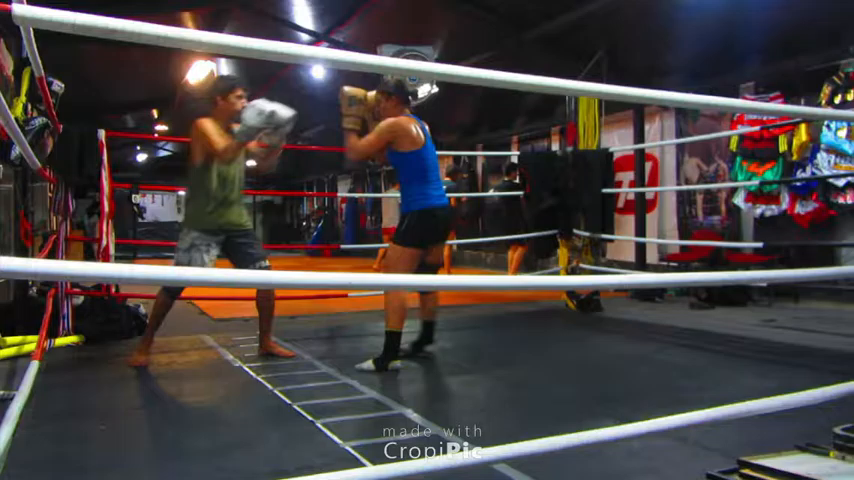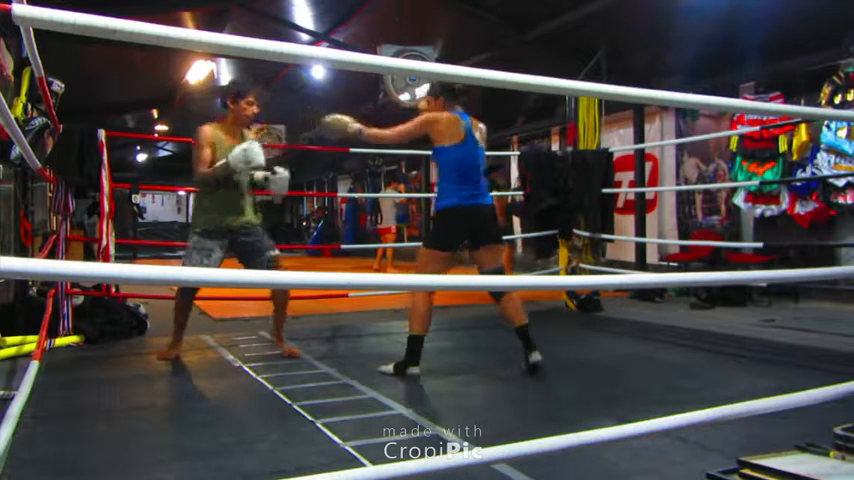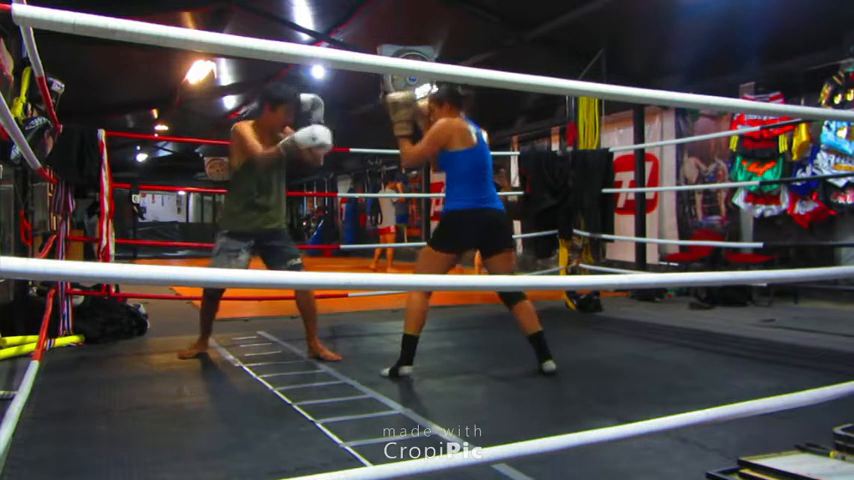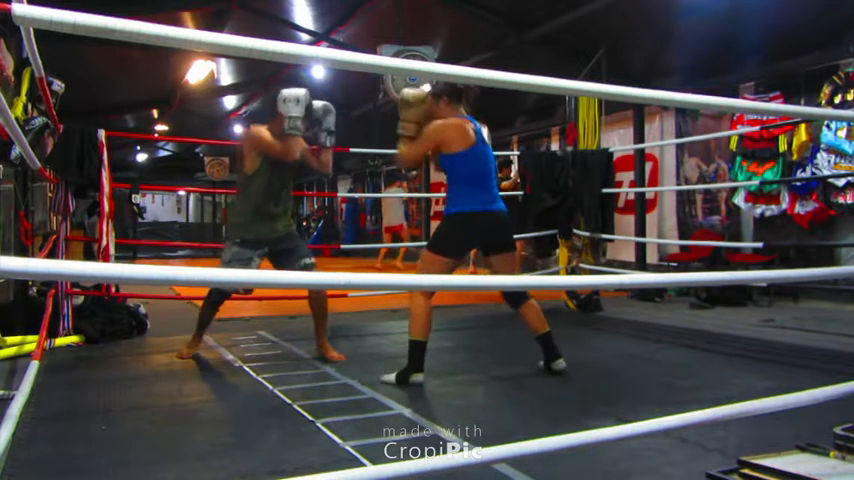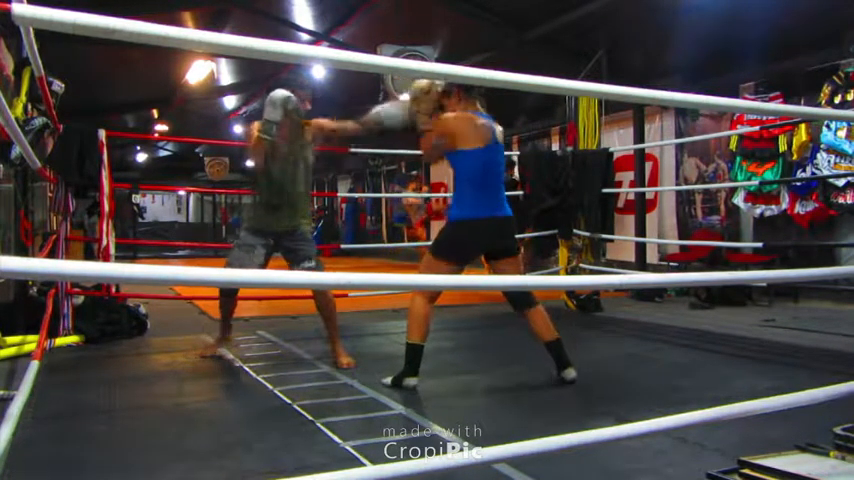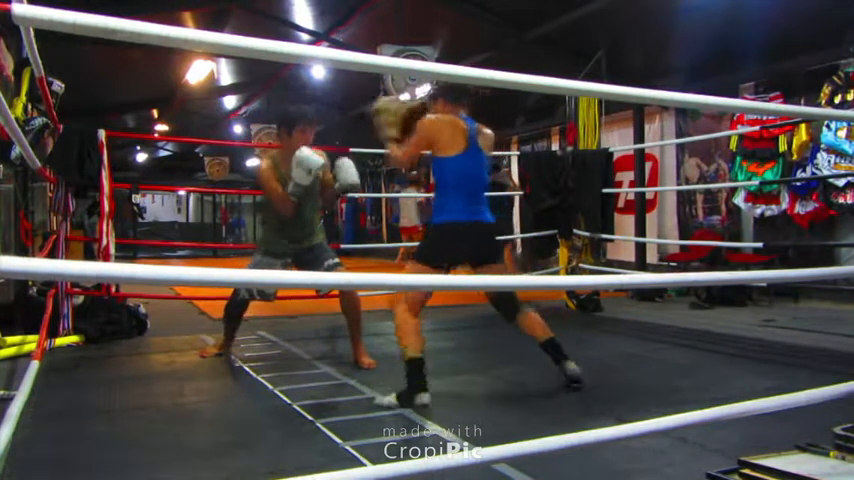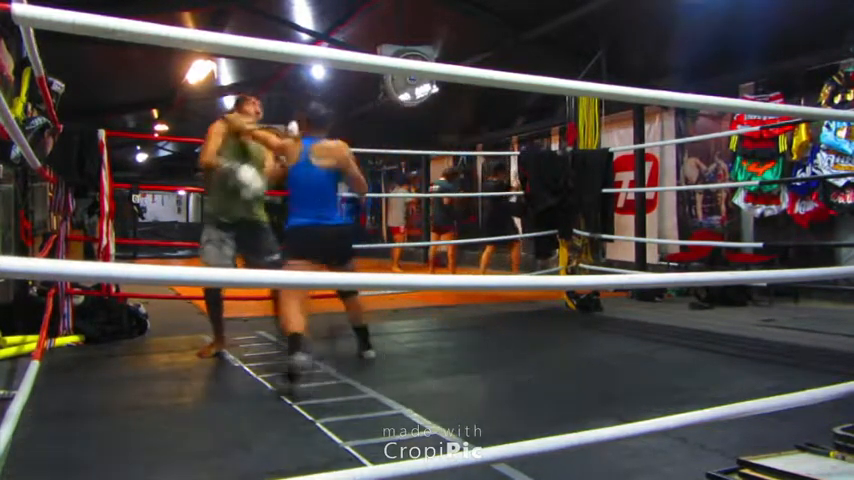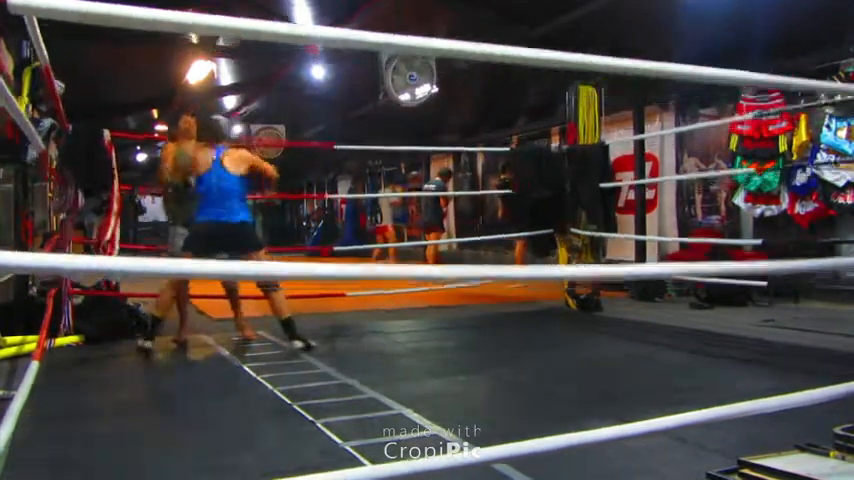
dt=0.7s
person 1, frame 1
left shoulder: (394, 126)
right shoulder: (420, 125)
left elbow: (353, 153)
right elbow: (381, 155)
left wrist: (349, 120)
right wrist: (367, 120)
left hip: (421, 213)
right hip: (439, 210)
right knee: (425, 278)
left ankle: (390, 355)
right ankle: (425, 338)
person 1, frame 2
left shoulder: (437, 120)
right shoulder: (479, 127)
left elbow: (390, 136)
left wrist: (354, 129)
left hip: (452, 214)
right hip: (483, 212)
left knee: (423, 286)
left ankle: (411, 360)
right ankle: (531, 351)
person 1, frame 3
left shoulder: (446, 126)
right shoulder: (478, 131)
left elbow: (410, 160)
left wrist: (401, 126)
right wrist: (428, 128)
left hip: (459, 218)
right hip: (494, 217)
left knee: (419, 288)
right knee: (511, 292)
left ankle: (405, 361)
right ankle: (545, 357)
person 1, frame 4
left shoulder: (442, 128)
right shoulder: (480, 127)
left elbow: (404, 161)
left wrist: (408, 124)
left hip: (462, 220)
right hip: (496, 218)
left knee: (420, 291)
right knee: (516, 292)
left ankle: (414, 369)
right ankle: (553, 356)
person 1, frame 5
left shoulder: (455, 121)
right shoulder: (496, 128)
left elbow: (430, 154)
left wrist: (428, 124)
left hip: (467, 225)
right hip: (501, 223)
left knee: (422, 295)
right knee: (523, 299)
left ankle: (409, 372)
right ankle: (565, 365)
person 1, frame 6
left shoulder: (435, 123)
right shoulder: (486, 134)
left elbow: (401, 162)
left hip: (447, 231)
right hip: (482, 229)
left knee: (404, 306)
right knee: (510, 305)
left ankle: (416, 388)
right ankle: (565, 364)
person 1, frame 7
left shoulder: (290, 146)
right shoulder: (338, 148)
left elbow: (257, 133)
right elbow: (361, 189)
left wrist: (234, 121)
left hip: (301, 233)
right hip: (337, 231)
left knee: (292, 299)
right knee: (348, 290)
left ankle: (296, 352)
right ankle: (365, 346)
person 1, frame 8
left shoulder: (196, 155)
right shoulder: (240, 155)
right elbow: (272, 175)
left hip: (205, 229)
right hip: (239, 227)
left knee: (176, 283)
right knee: (269, 283)
right ankle: (295, 337)
person 2, frame 1
left shoulder: (238, 132)
right shoulder: (202, 126)
left elbow: (267, 164)
right elbow: (223, 154)
left wrist: (278, 134)
right wrist: (249, 130)
left hip: (237, 220)
right hip: (203, 222)
right knee: (175, 283)
left ankle: (266, 341)
right ankle: (145, 343)
person 2, frame 2
left shoulder: (249, 137)
right shoulder: (207, 133)
right elbow: (201, 175)
left wrist: (266, 177)
right wrist: (230, 165)
left hip: (245, 220)
right hip: (210, 223)
left knee: (277, 270)
right knee: (190, 283)
left ankle: (279, 337)
right ankle: (176, 341)
person 2, frame 3
left shoulder: (285, 134)
right shoulder: (242, 130)
left elbow: (316, 160)
right elbow: (260, 159)
left wrist: (315, 121)
right wrist: (294, 141)
left hip: (273, 225)
right hip: (238, 225)
right knee: (214, 285)
left ankle: (314, 344)
right ankle: (202, 340)
person 2, frame 4
left shoulder: (292, 137)
right shoulder: (256, 134)
left elbow: (324, 168)
right elbow: (290, 155)
left wrist: (327, 130)
right wrist: (293, 119)
left hip: (282, 228)
right hip: (247, 231)
right knee: (221, 290)
left ankle: (323, 343)
right ankle: (196, 339)
person 2, frame 5
left shoulder: (313, 129)
right shoulder: (260, 129)
right elbow: (258, 159)
right wrist: (272, 121)
left hip: (296, 224)
right hip: (260, 222)
left knee: (317, 284)
left ankle: (336, 346)
right ankle: (224, 336)
person 2, frame 6
left shoulder: (317, 158)
right shoulder: (268, 167)
left elbow: (327, 195)
right elbow: (285, 210)
left wrist: (342, 185)
right wrist: (298, 181)
left hip: (312, 241)
right hip: (276, 244)
right knee: (240, 296)
left ankle: (358, 349)
right ankle: (225, 342)
person 2, frame 7
left shoulder: (261, 143)
right shoulder: (220, 128)
left elbow: (270, 175)
right elbow: (205, 159)
right wrist: (234, 171)
left hip: (253, 218)
right hip: (220, 219)
right ankle: (218, 339)
person 2, frame 8
right shoulder: (172, 147)
right elbow: (165, 176)
right wrist: (184, 175)
right hip: (183, 219)
left ankle: (240, 320)
right ankle: (183, 326)
